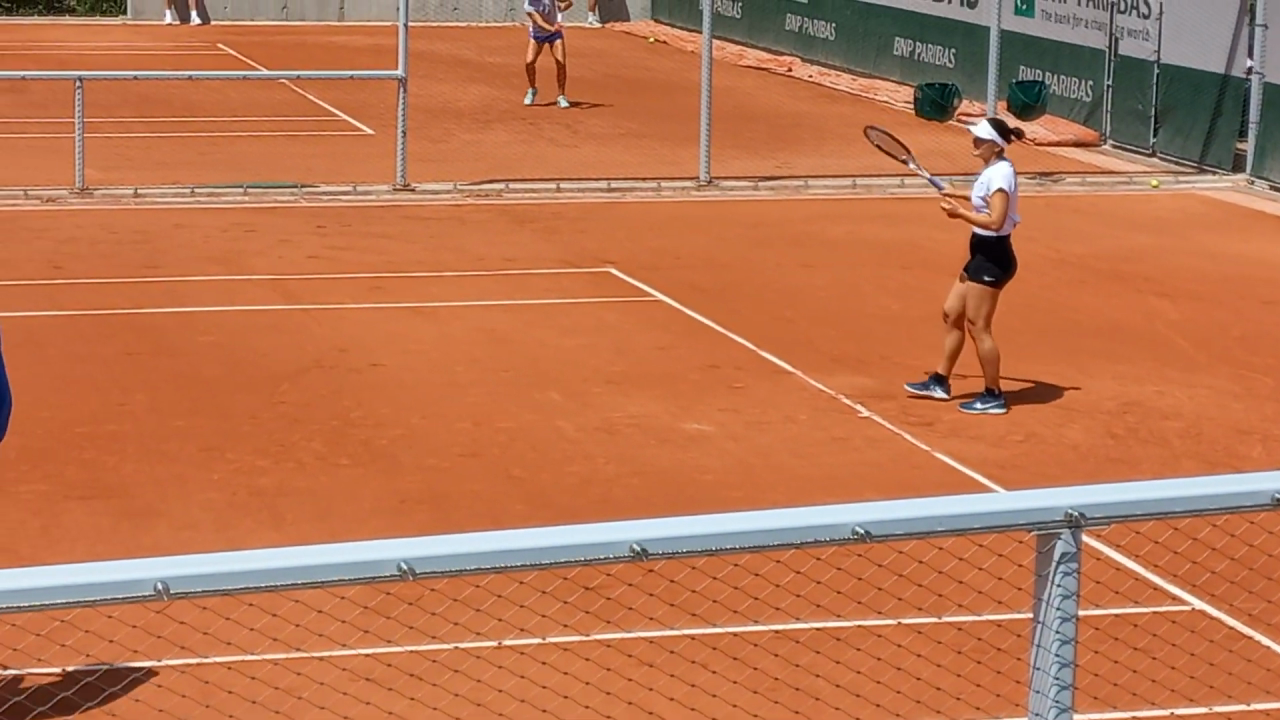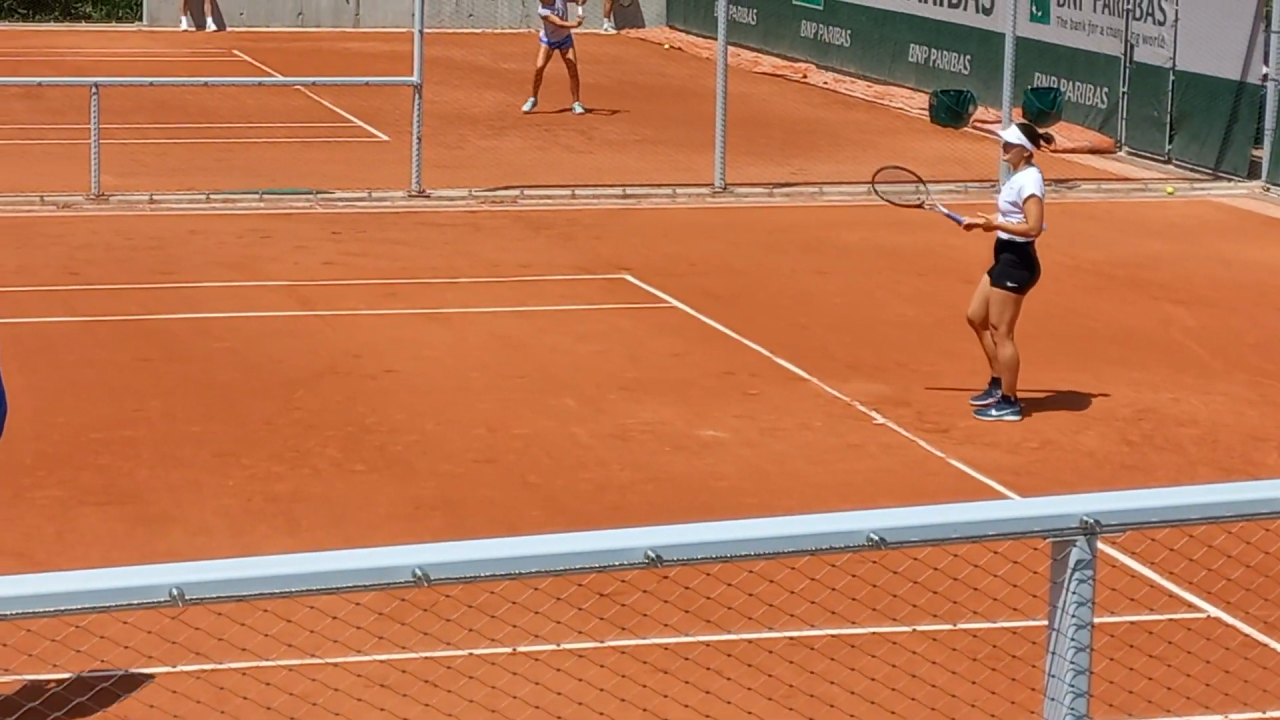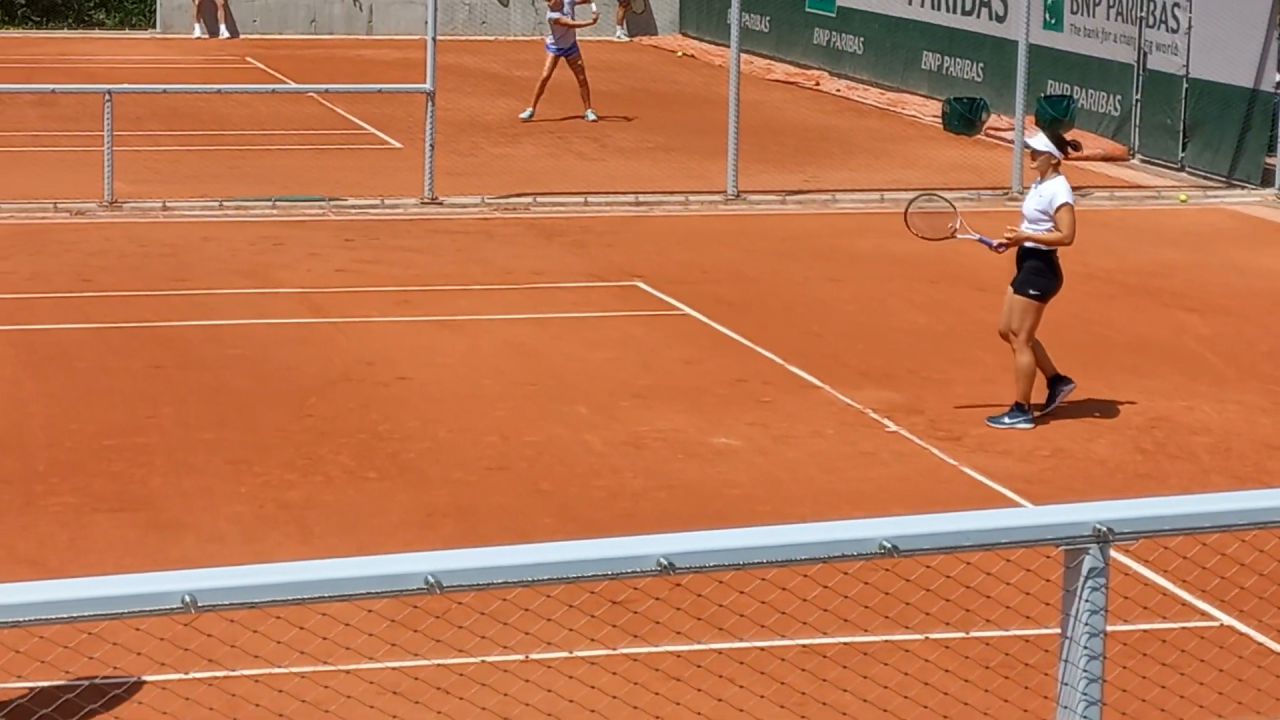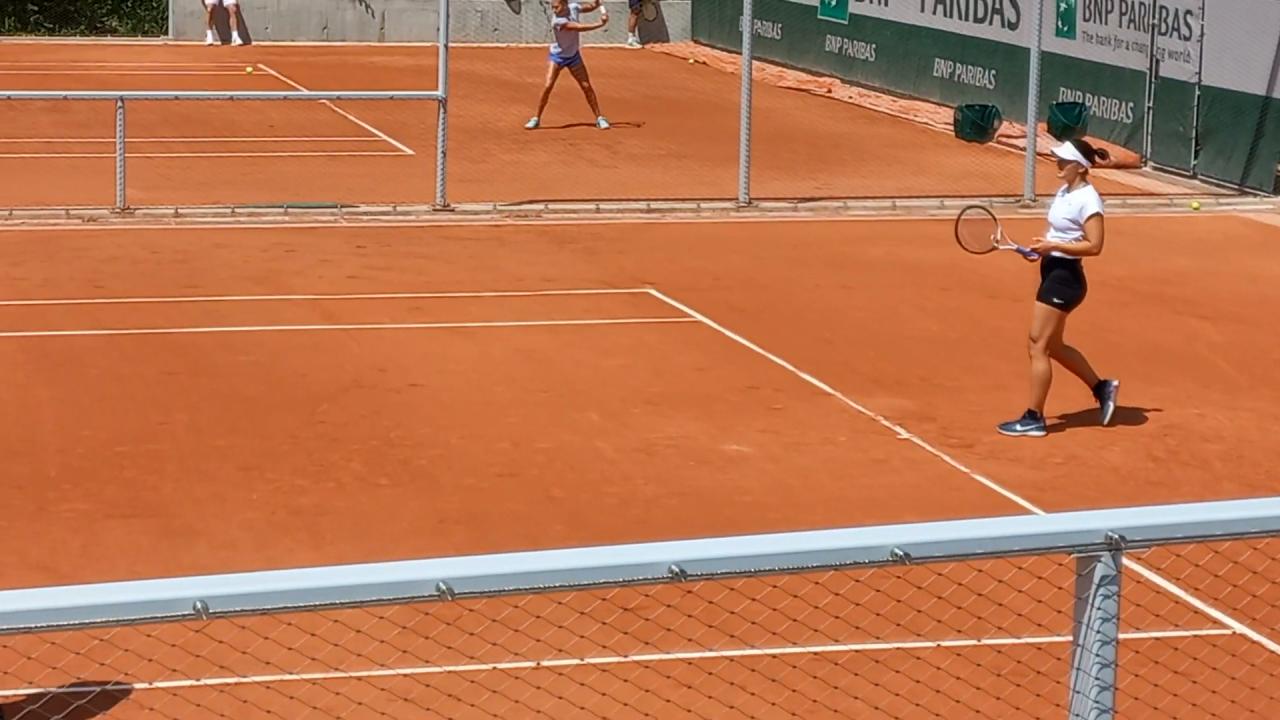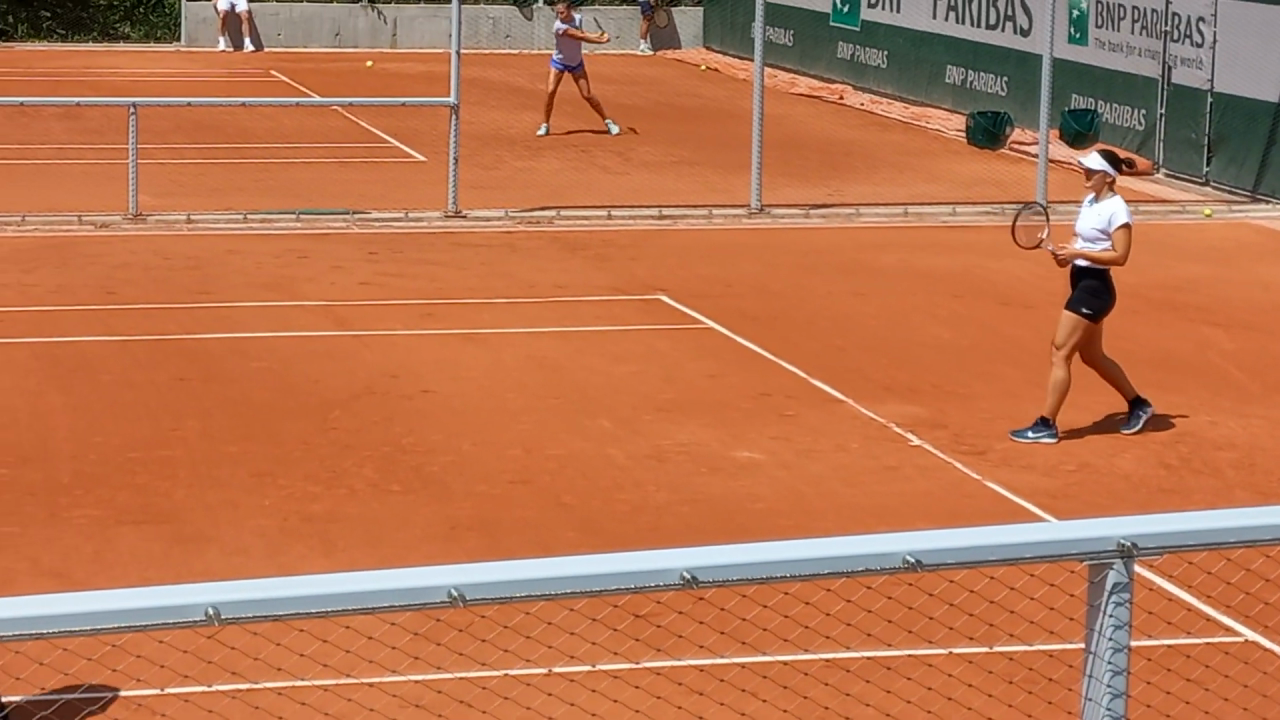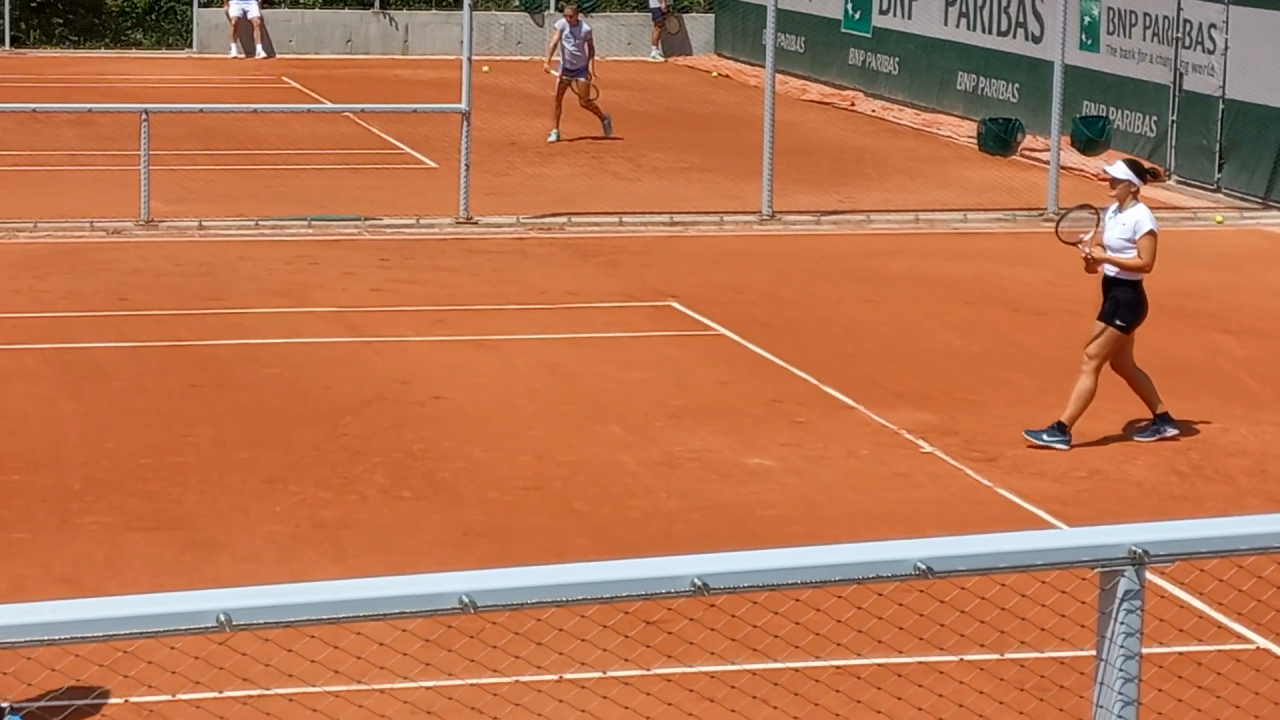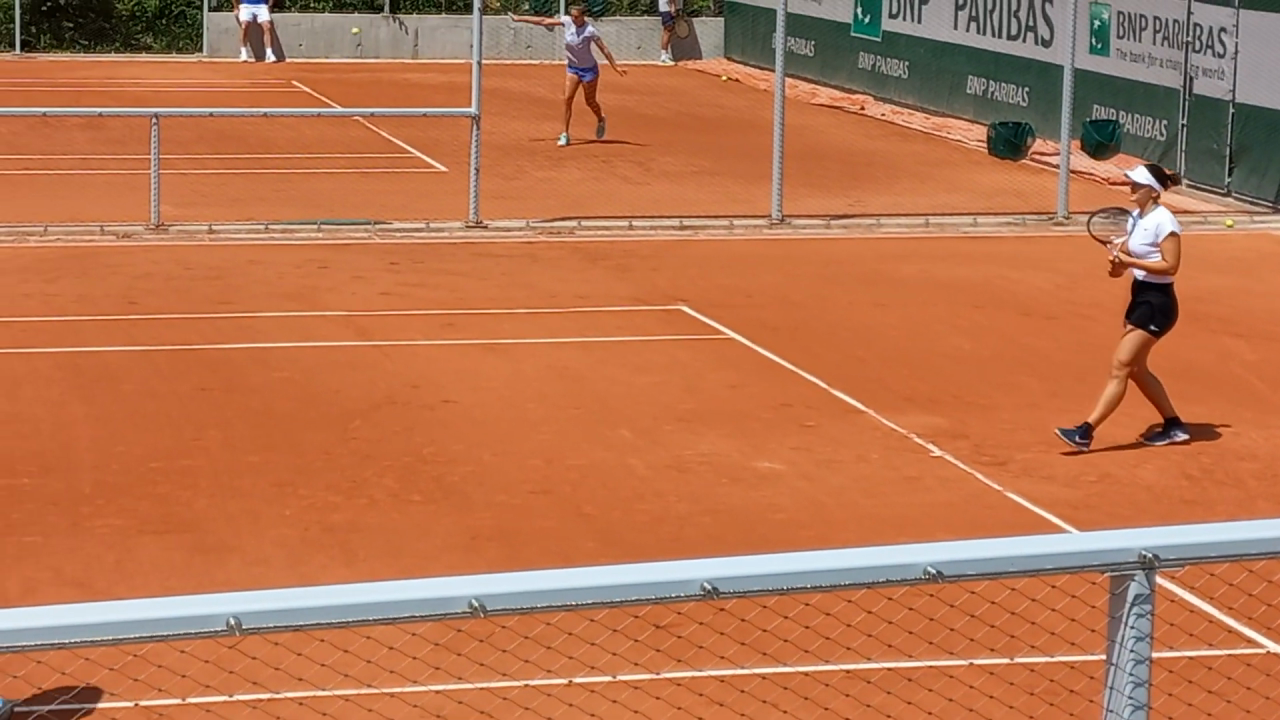
dt=0.1s
person 1, frame 1
left shoulder: (999, 175)
right shoulder: (997, 169)
left elbow: (996, 221)
left wrist: (960, 211)
right wrist: (959, 200)
left hip: (993, 258)
right hip: (983, 256)
left knee: (978, 328)
right knee: (951, 315)
left ankle: (994, 396)
right ankle: (940, 381)
person 1, frame 2
left shoulder: (1028, 181)
right shoulder: (1018, 175)
left elbow: (1032, 228)
left wrist: (995, 224)
right wrist: (984, 221)
left hip: (1017, 262)
right hip: (1006, 259)
left knee: (1001, 333)
right knee: (976, 318)
left ankle: (1008, 402)
right ankle: (998, 385)
person 1, frame 3
left shoulder: (1059, 190)
right shoulder: (1040, 183)
left elbow: (1066, 237)
left wrist: (1025, 236)
right wrist: (1014, 238)
left hip: (1040, 269)
right hip: (1029, 266)
left knee: (1019, 339)
right knee: (1009, 332)
left ankle: (1022, 411)
right ankle: (1057, 382)
person 1, frame 4
left shoulder: (1088, 200)
right shoulder: (1065, 192)
left elbow: (1094, 246)
left wrist: (1052, 246)
right wrist: (1042, 247)
left hip: (1064, 279)
right hip: (1054, 275)
left knee: (1038, 347)
right knee: (1051, 345)
left ankle: (1034, 418)
right ankle: (1102, 387)
person 1, frame 5
left shoulder: (1117, 209)
right shoulder: (1089, 202)
left elbow: (1120, 257)
left wrist: (1077, 252)
right wrist: (1065, 253)
left hip: (1094, 289)
right hip: (1083, 284)
left knee: (1060, 354)
right knee: (1092, 355)
left ankle: (1046, 425)
right ankle: (1138, 403)
person 1, frame 6
left shoulder: (1142, 218)
right shoulder: (1113, 212)
left elbow: (1146, 263)
right elbow: (1105, 250)
left wrist: (1107, 258)
right wrist: (1093, 258)
left hip: (1126, 299)
right hip: (1115, 295)
left knee: (1089, 363)
right knee: (1122, 364)
left ankle: (1061, 431)
right ankle: (1164, 420)
person 1, frame 7
left shoulder: (1164, 221)
right shoulder: (1135, 218)
left elbow: (1171, 266)
right elbow: (1124, 255)
left wrist: (1131, 262)
right wrist: (1117, 263)
left hip: (1158, 303)
right hip: (1140, 297)
left knee: (1119, 368)
right knee: (1136, 368)
left ankle: (1085, 432)
right ankle: (1174, 426)
